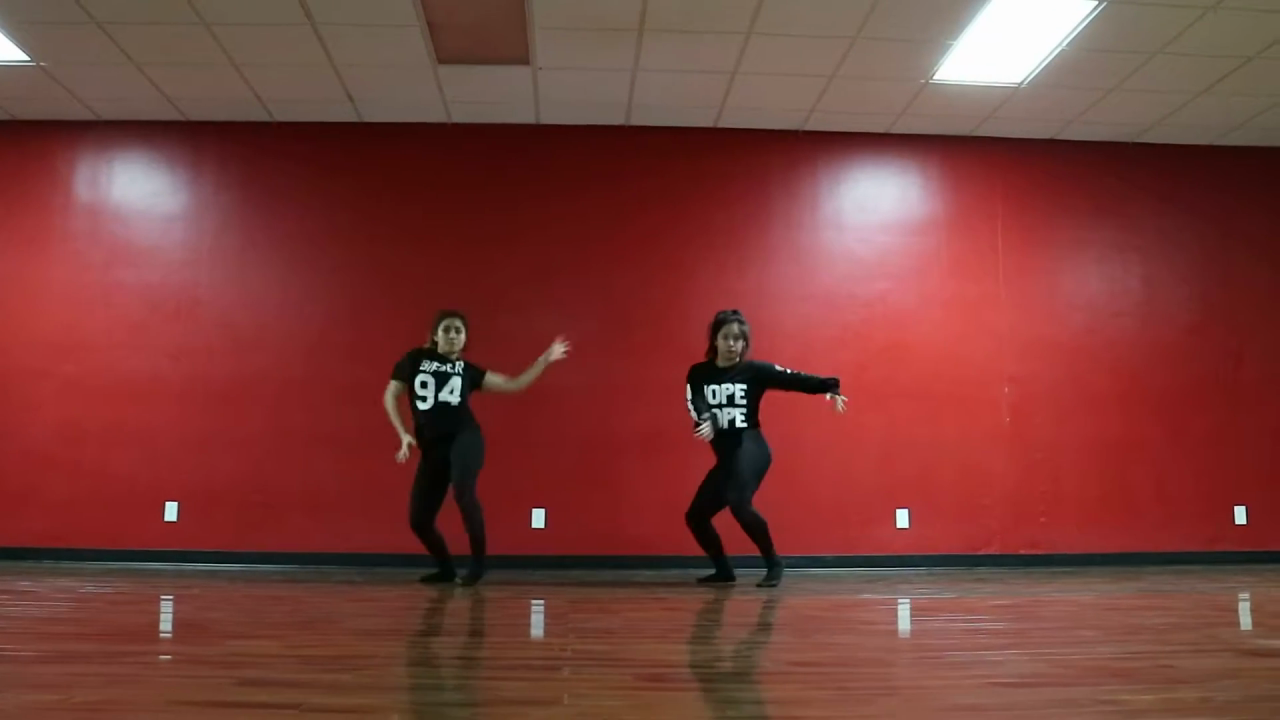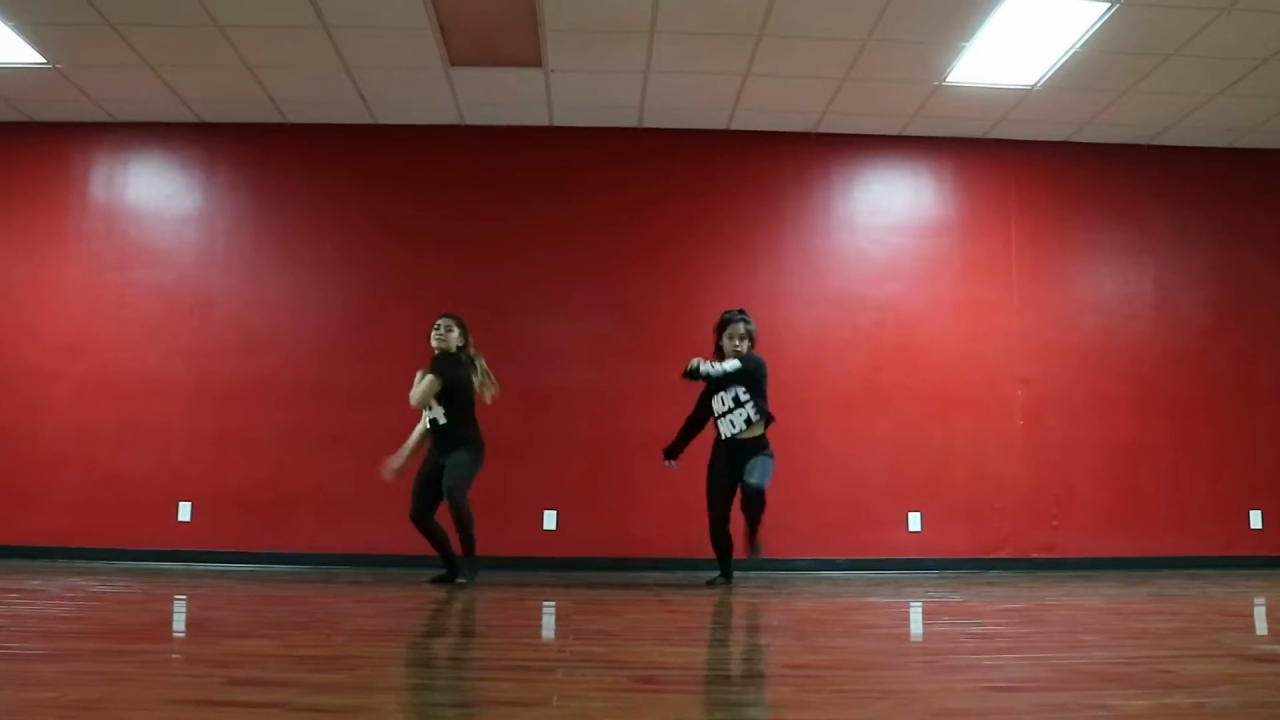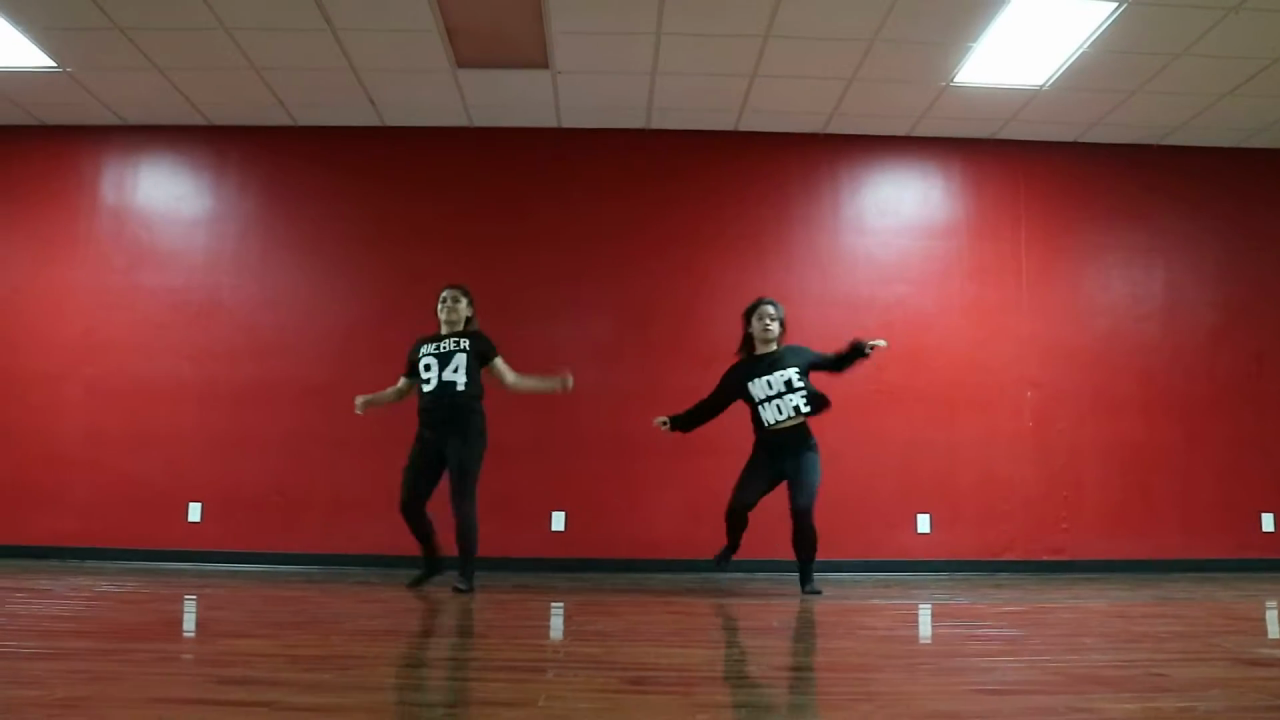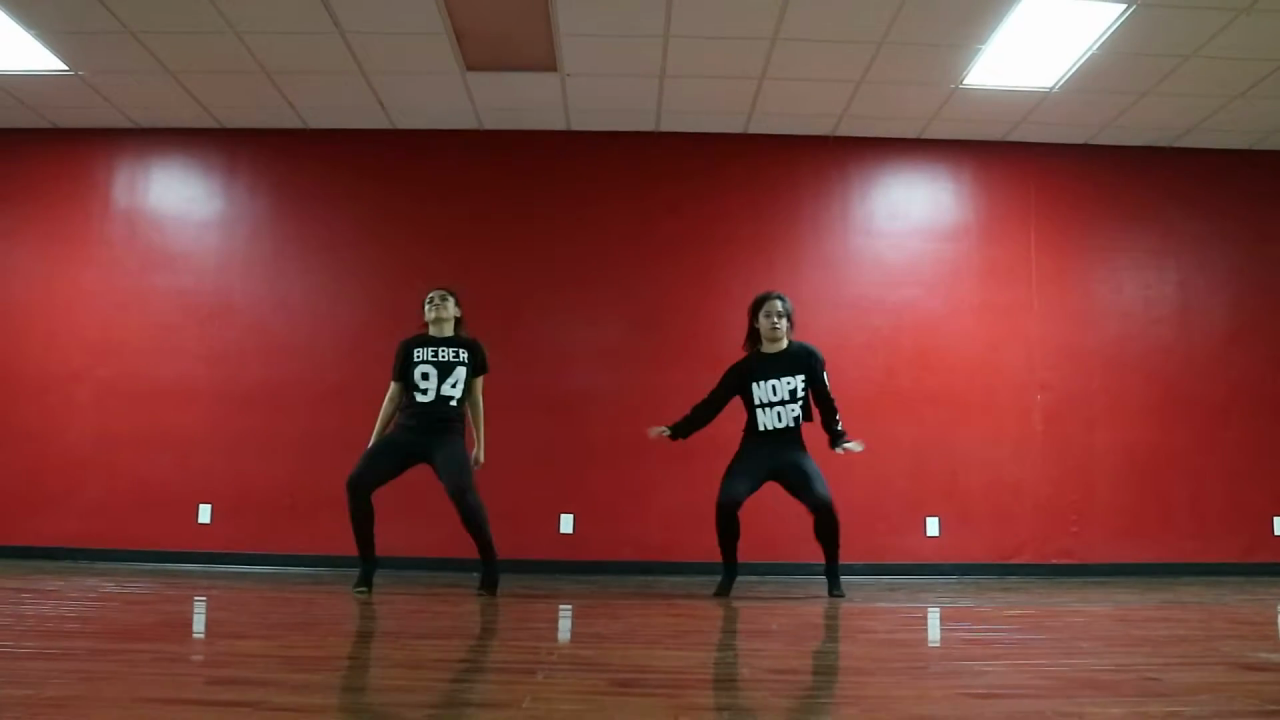
dt=0.5s
person 1, frame 1
left shoulder: (468, 368)
right shoulder: (415, 358)
left elbow: (513, 385)
right elbow: (390, 397)
left wrist: (546, 359)
right wrist: (404, 434)
left hip: (465, 439)
right hip: (432, 449)
left knee: (463, 492)
right knee: (419, 520)
left ankle: (478, 562)
right ankle: (446, 566)
person 1, frame 2
left shoulder: (443, 361)
right shoulder: (439, 367)
left elbow: (417, 400)
right elbow: (426, 422)
left wrist: (419, 382)
right wrist: (402, 455)
left hip: (466, 449)
right hip: (438, 451)
left knee: (453, 494)
right knee: (419, 513)
left ankle: (468, 563)
right ankle: (453, 567)
person 1, frame 3
left shoulder: (477, 341)
right shoulder: (421, 347)
left elbow: (510, 381)
right elbow: (402, 390)
left wrist: (551, 384)
right wrist: (370, 400)
left hip: (465, 431)
right hip: (429, 433)
left knee: (461, 501)
right knee: (409, 504)
left ankle: (466, 574)
right ankle: (432, 561)
person 1, frame 4
left shoulder: (471, 349)
right shoulder: (409, 347)
left elbow: (474, 399)
right elbow: (394, 396)
left wrist: (479, 444)
right wrist: (374, 441)
left hip: (448, 436)
right hip: (406, 433)
left knee: (461, 492)
right knee: (356, 484)
left ankle: (490, 570)
right ankle: (367, 568)
person 2, frame 1
left shoulder: (755, 370)
right shoulder: (698, 373)
left elbow: (793, 380)
right elbow: (695, 407)
left wrist: (829, 386)
right wrist: (704, 420)
left hip: (750, 448)
right hip: (725, 456)
left knee: (738, 504)
right knee: (696, 517)
left ankle: (774, 565)
right ankle: (724, 569)
person 2, frame 2
left shoulder: (753, 365)
right shoulder: (713, 383)
left elbow: (715, 371)
right elbow: (696, 420)
left wrist: (696, 368)
right wrist: (673, 451)
left hip: (757, 452)
right hip: (724, 456)
left knee: (753, 486)
right knee: (717, 519)
left ankle: (752, 534)
right ankle: (725, 571)
person 2, frame 3
left shoulder: (798, 355)
right shoulder: (741, 371)
left elbow: (832, 364)
right elbow: (713, 405)
left wrist: (861, 349)
right wrist: (676, 422)
left hip: (802, 446)
right hip: (767, 449)
left knee: (802, 510)
right knee: (736, 508)
left ankle: (806, 578)
right ankle: (731, 547)
person 2, frame 4
left shoulder: (807, 355)
right shoulder: (744, 368)
left elbow: (824, 401)
right elbow: (712, 404)
left wrist: (838, 438)
right wrist: (675, 430)
left hip: (792, 449)
right hip: (755, 449)
left knee: (823, 504)
right knee: (726, 502)
left ankle: (833, 576)
right ankle: (729, 573)
